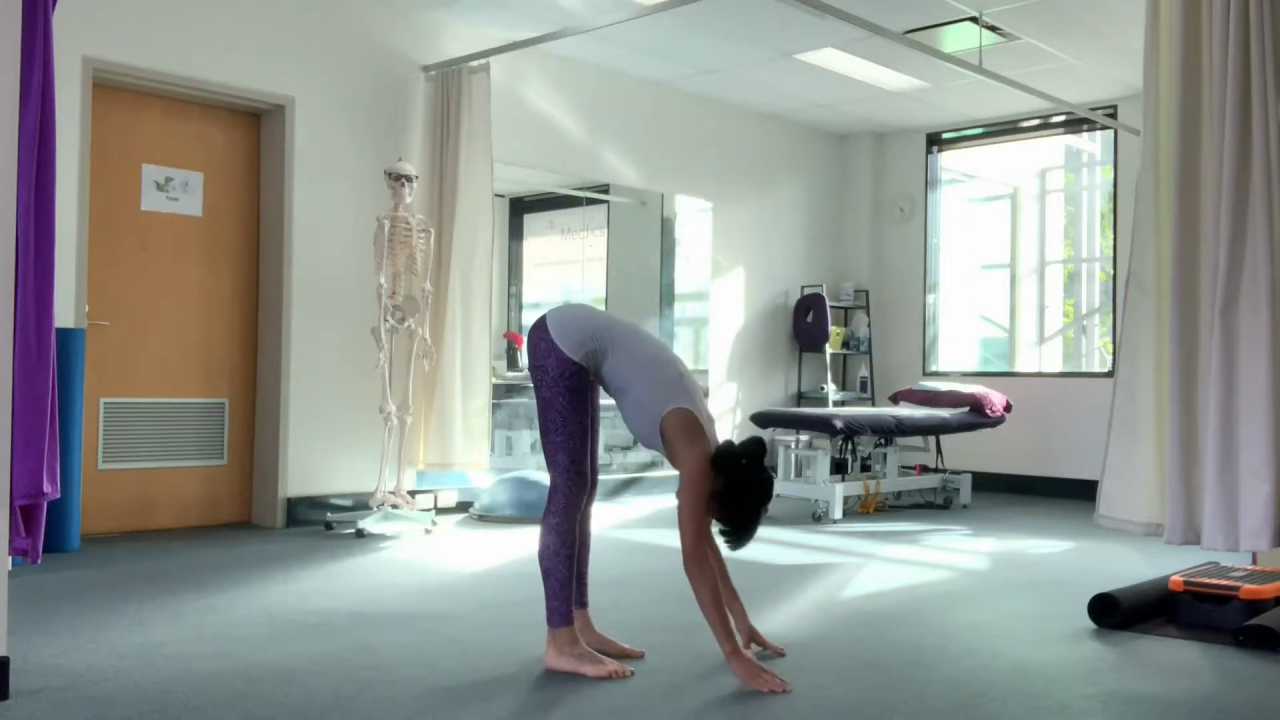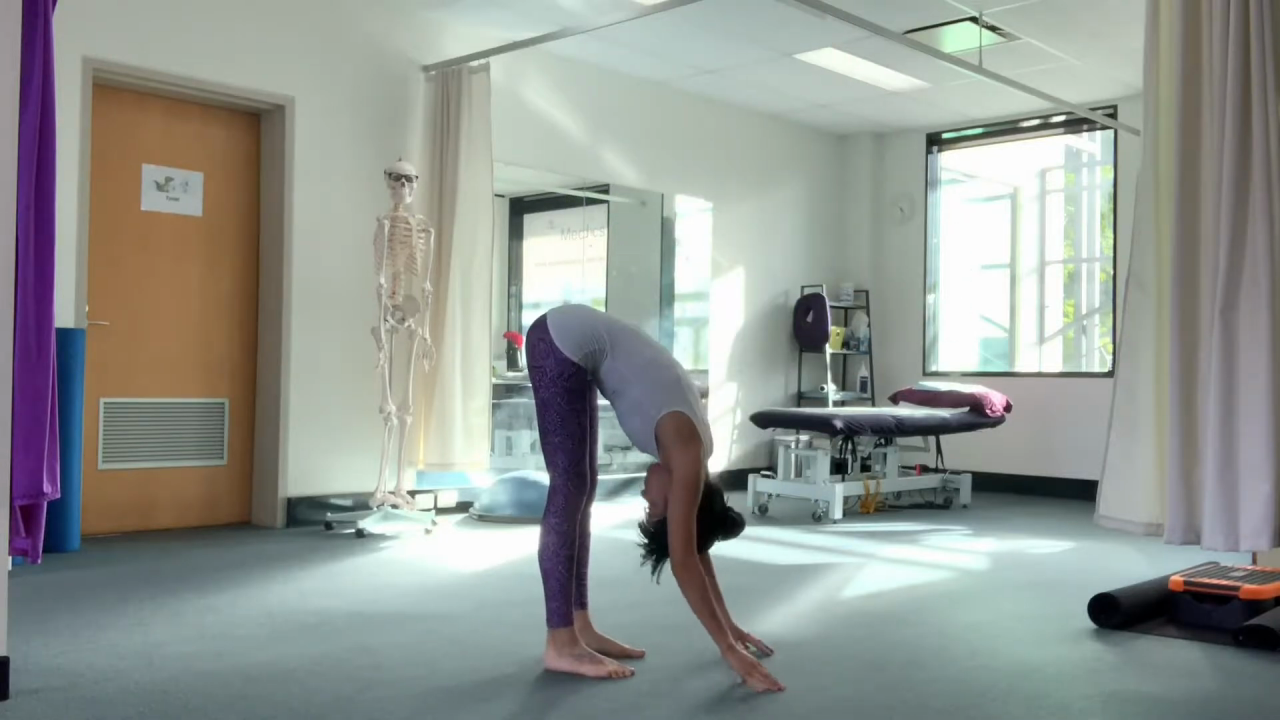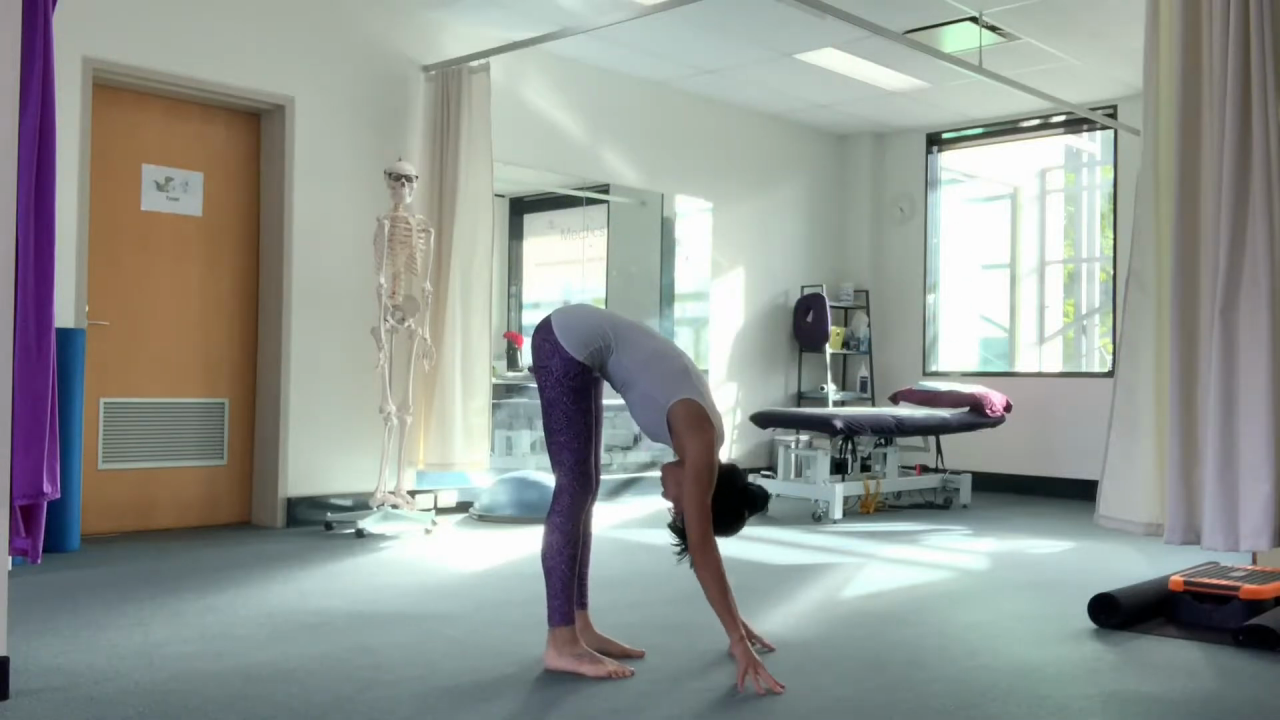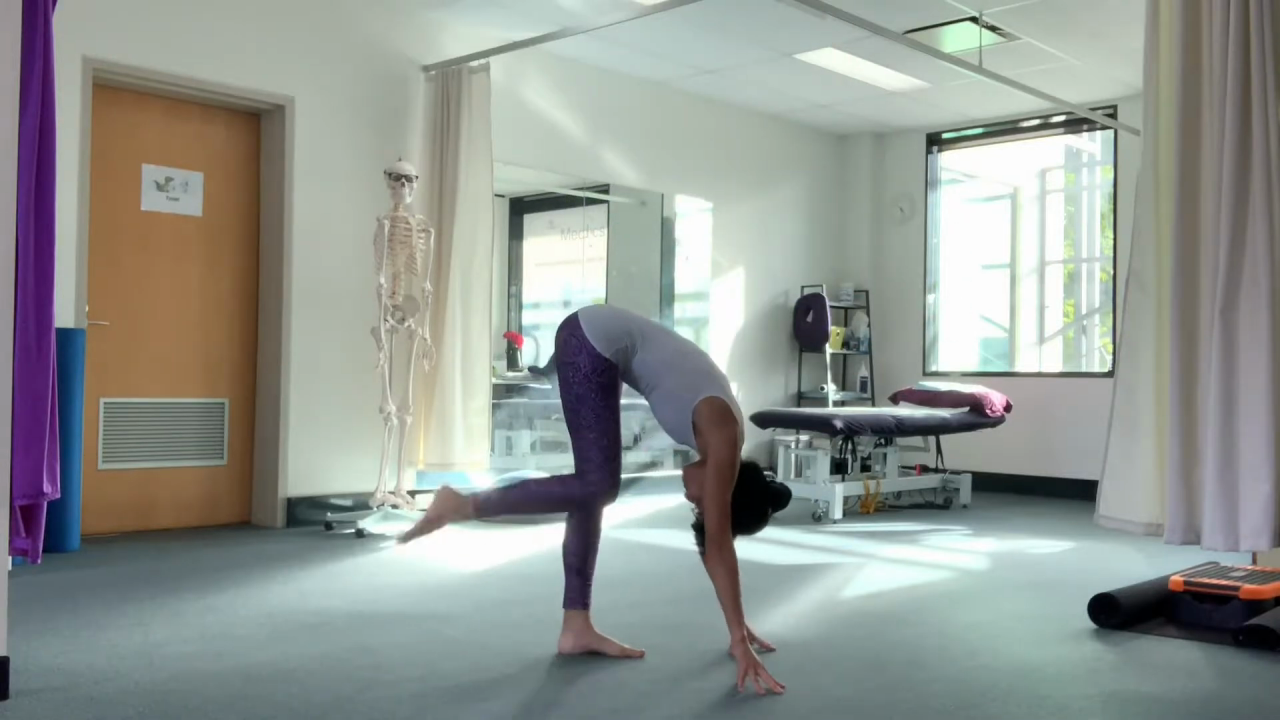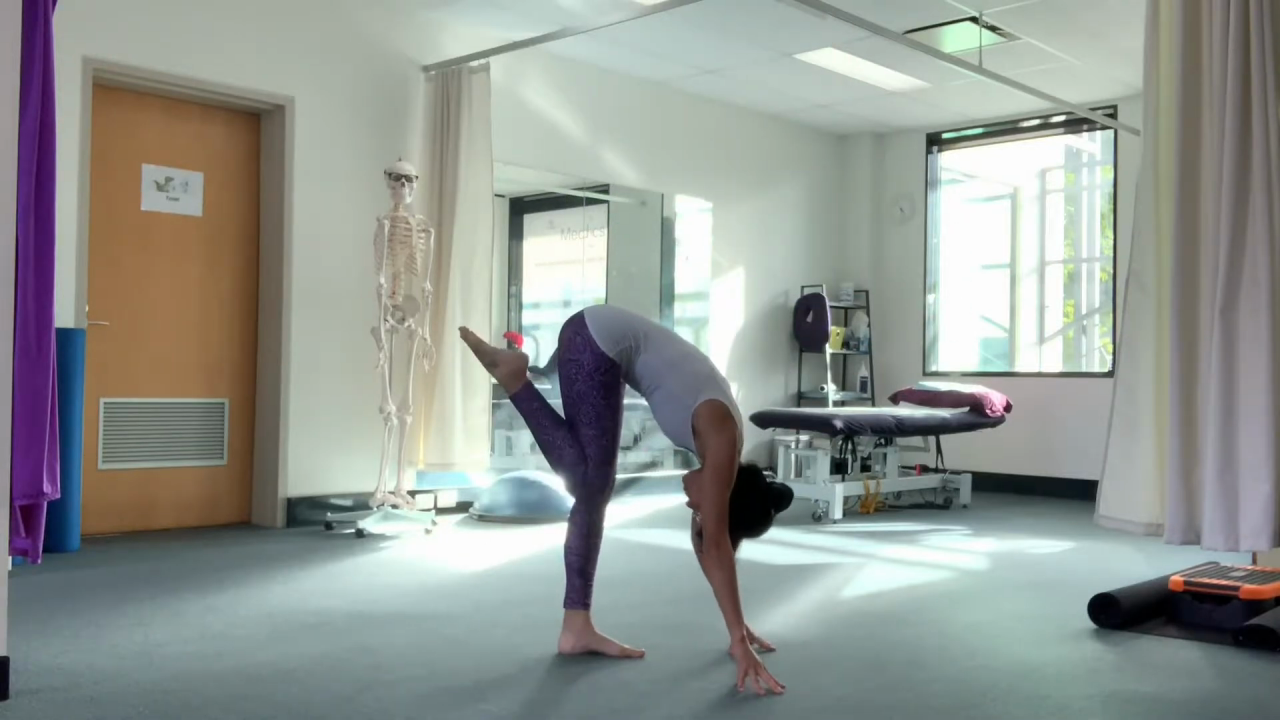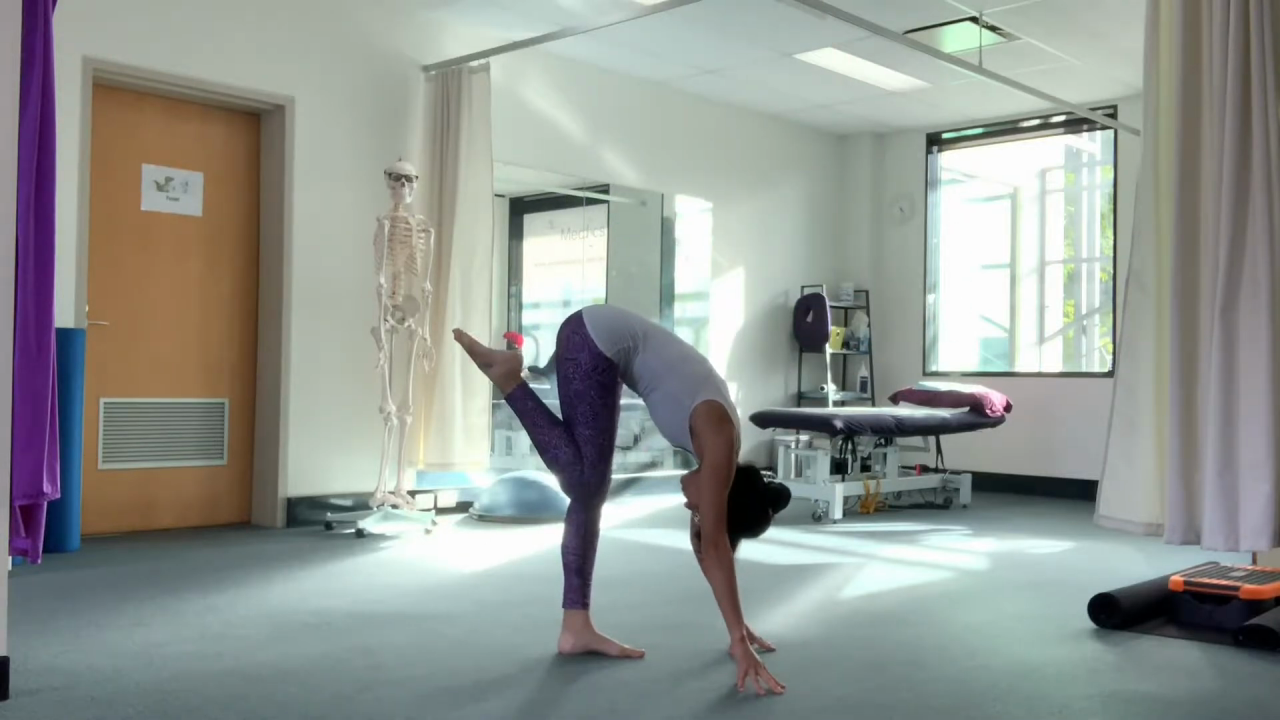
dt=0.4s
person 1, frame 1
left shoulder: (701, 444)
right shoulder: (696, 450)
left elbow: (705, 545)
right elbow: (695, 559)
left wrist: (743, 623)
right wrist: (735, 657)
left hip: (575, 345)
right hip: (566, 342)
left knee: (582, 490)
right knee: (570, 493)
left ankle: (579, 627)
right ankle: (561, 644)
person 1, frame 2
left shoulder: (688, 448)
right shoulder: (686, 452)
left elbow: (693, 549)
right elbow: (684, 561)
left wrist: (727, 623)
right wrist: (729, 650)
left hip: (575, 343)
right hip: (565, 341)
left knee: (581, 491)
right knee: (570, 493)
left ankle: (579, 628)
right ankle: (561, 645)
person 1, frame 3
left shoulder: (701, 435)
right shoulder: (699, 438)
left elbow: (703, 540)
right elbow: (701, 547)
left wrist: (736, 623)
right wrist: (738, 640)
left hip: (581, 345)
right hip: (571, 340)
left knee: (583, 491)
right knee: (575, 492)
left ankle: (578, 627)
right ankle: (561, 643)
person 1, frame 4
left shoulder: (719, 438)
right shoulder: (723, 438)
left elbow: (717, 540)
right elbow: (717, 542)
left wrist: (738, 628)
right wrist: (738, 640)
left hip: (598, 343)
right hip: (592, 340)
left knee: (592, 491)
right knee: (598, 487)
left ankle: (577, 628)
right ankle: (464, 505)
person 1, frame 5
left shoulder: (718, 437)
right shoulder: (722, 438)
left elbow: (709, 541)
right elbow: (714, 544)
left wrist: (738, 628)
right wrist: (739, 640)
left hip: (605, 344)
right hip: (597, 338)
left knee: (593, 490)
right knee: (589, 483)
left ankle: (577, 629)
right ankle: (514, 376)
person 1, frame 6
left shoulder: (717, 440)
right shoulder: (720, 440)
left elbow: (707, 543)
right elbow: (713, 544)
left wrist: (738, 629)
right wrist: (739, 639)
left hip: (605, 346)
right hip: (596, 338)
left knee: (589, 491)
right knee: (585, 482)
left ankle: (576, 627)
right ankle: (509, 378)
